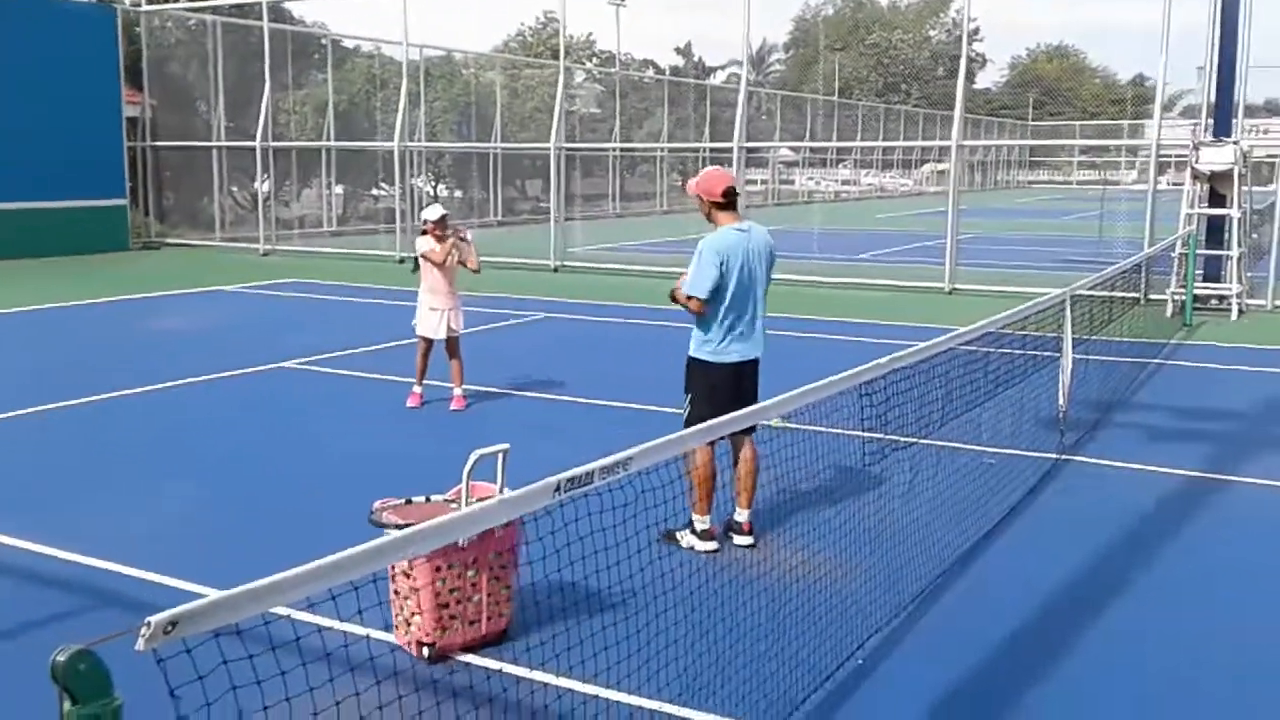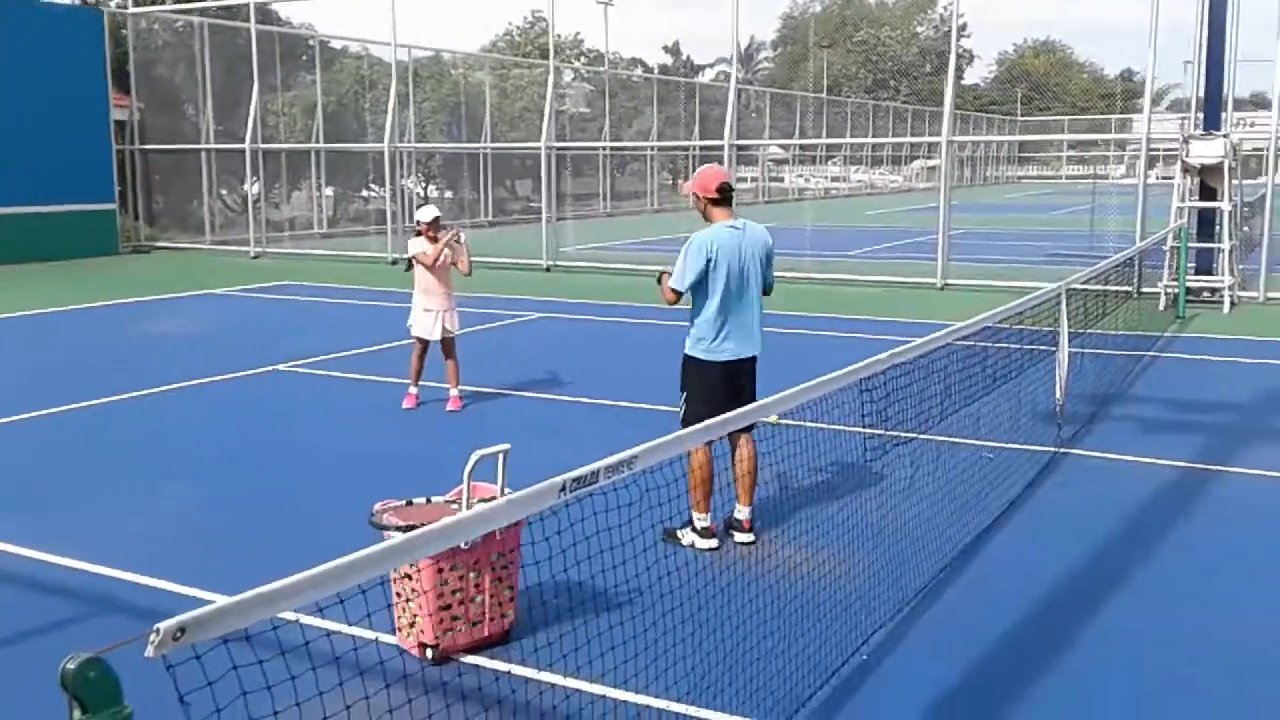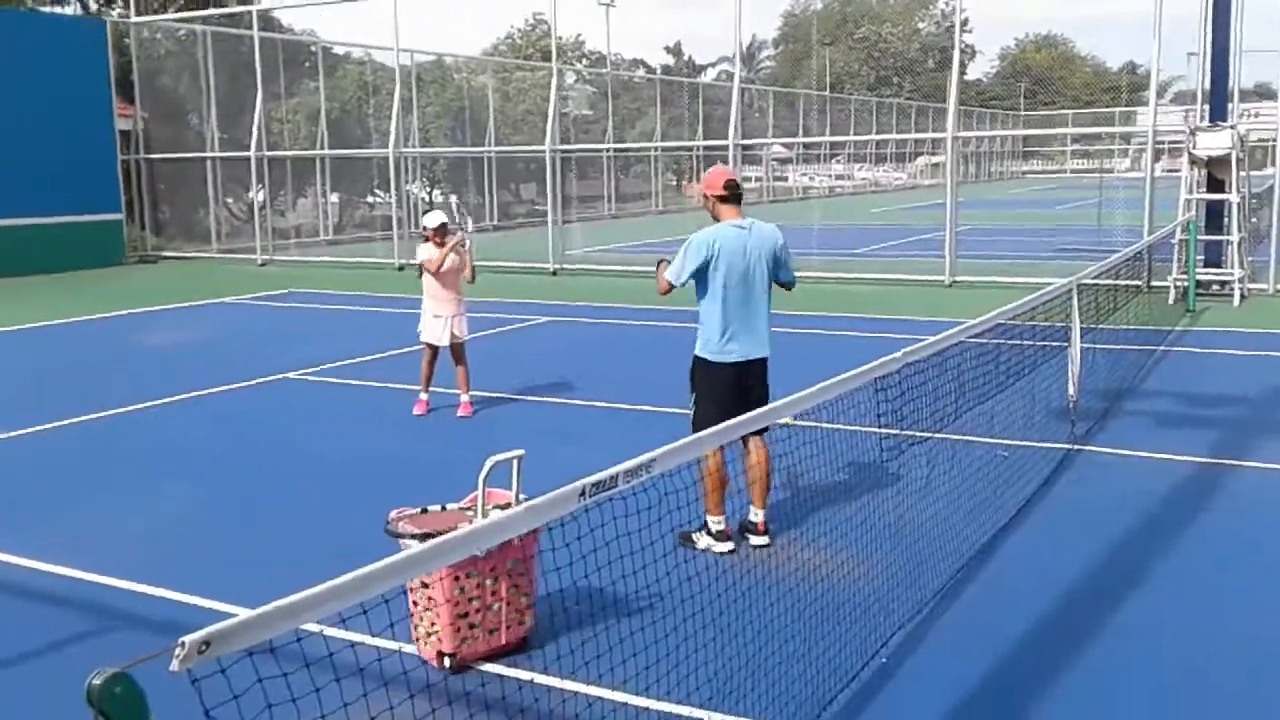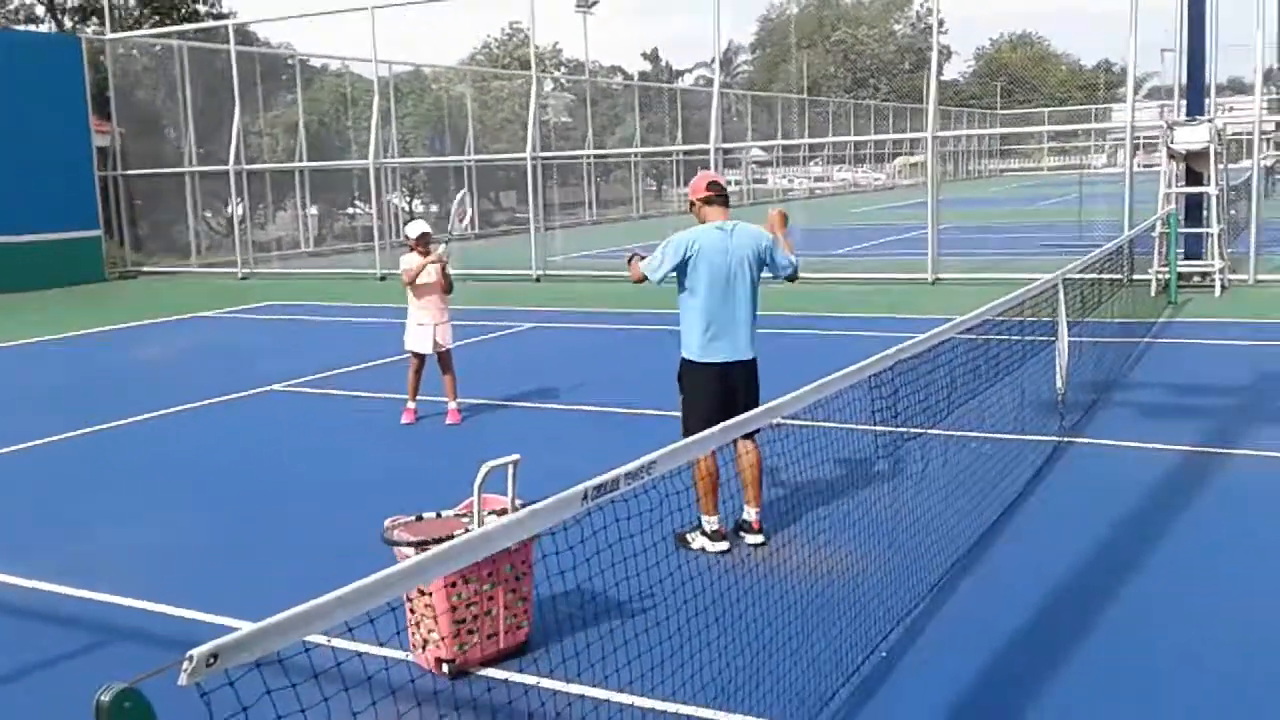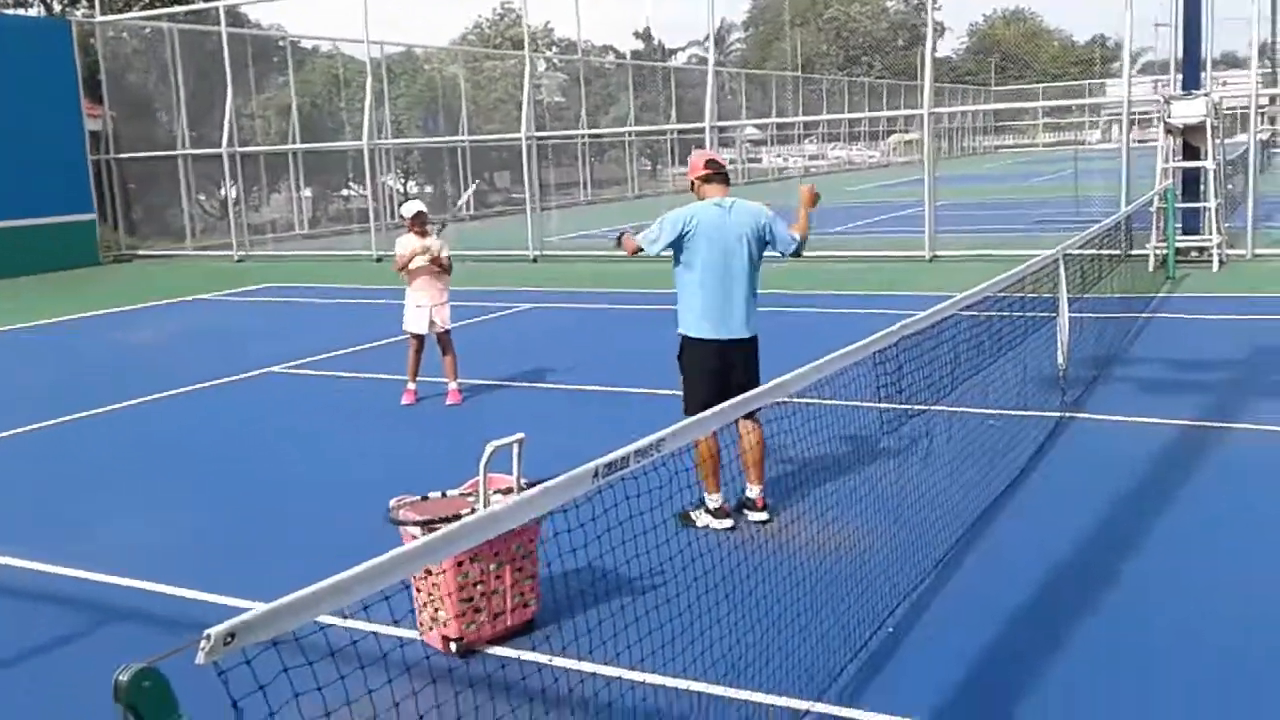
dt=0.1s
person 1, frame 1
left shoulder: (712, 245)
right shoulder: (762, 237)
left elbow: (698, 304)
left wrist: (678, 293)
left hip: (711, 358)
right hip: (748, 355)
left knee: (700, 442)
right knee: (742, 438)
left ankle: (701, 528)
right ankle: (742, 522)
person 1, frame 2
left shoulder: (702, 242)
right shoulder: (761, 236)
left elbow: (671, 296)
left wrist: (667, 277)
left hip: (706, 356)
right hip: (745, 353)
left knee: (698, 439)
right knee: (742, 435)
left ankle: (702, 526)
right ankle: (744, 520)
person 1, frame 3
left shoulder: (705, 240)
right shoulder: (771, 235)
left elbow: (664, 287)
right elbow: (788, 283)
left wrist: (663, 266)
left hip: (715, 357)
right hip: (756, 354)
right knee: (754, 438)
left ankle: (716, 529)
right ankle: (758, 522)
person 1, frame 4
left shoulder: (687, 241)
right shoulder: (758, 236)
left elbow: (639, 275)
right elbow: (790, 271)
left wrist: (635, 259)
right wrist: (779, 231)
left hip: (701, 358)
right hip: (743, 356)
right knee: (746, 437)
left ankle: (711, 529)
right ankle: (752, 521)
person 1, frame 5
left shoulder: (685, 217)
right shoulder: (758, 213)
left elbow: (632, 247)
right elbow: (796, 246)
left wrist: (623, 237)
right wrist: (806, 207)
left hip: (700, 336)
right hip: (743, 334)
right knee: (748, 417)
left ankle: (714, 507)
right ankle: (755, 498)
person 2, frame 1
left shoulder: (456, 245)
right shoulder: (422, 242)
left elbow: (475, 267)
right elbow: (439, 259)
left wrist: (468, 242)
right wrist: (452, 239)
left hip: (450, 303)
right hip: (429, 303)
left knee: (453, 349)
right knee: (424, 348)
left ankle: (458, 393)
right ankle: (416, 391)
person 2, frame 2
left shoulder: (450, 245)
right shoulder: (415, 243)
left elbow: (466, 271)
right elbow: (429, 262)
left wrist: (462, 244)
right wrist: (443, 241)
left hip: (445, 304)
right hip: (424, 304)
left knee: (449, 350)
right knee: (419, 349)
left ankle: (455, 394)
right ankle: (412, 391)
person 2, frame 3
left shoulder: (457, 251)
right shoulder: (423, 249)
left elbow: (469, 278)
right elbow: (434, 268)
left wrist: (466, 250)
right wrist: (449, 246)
left hip: (454, 310)
right hip: (433, 310)
left knee: (459, 355)
right knee: (429, 355)
left ankle: (465, 399)
right ankle: (423, 398)
person 2, frame 4
left shoulder: (439, 258)
right shoulder: (406, 259)
left elbow: (448, 290)
right elbow: (408, 281)
left wrist: (442, 268)
right wrist: (424, 263)
left hip: (439, 318)
right hip: (417, 319)
left knee: (446, 363)
right knee: (416, 364)
left ankle: (453, 407)
right ankle: (410, 407)
person 2, frame 5
left shoulder: (436, 239)
right shoulder: (403, 241)
left elbow: (448, 269)
right elbow: (398, 267)
left wrist: (437, 259)
right wrist: (416, 251)
left hip: (438, 299)
right hip: (416, 300)
left knee: (446, 343)
right knee: (415, 345)
left ankle: (453, 387)
right ankle: (411, 387)
